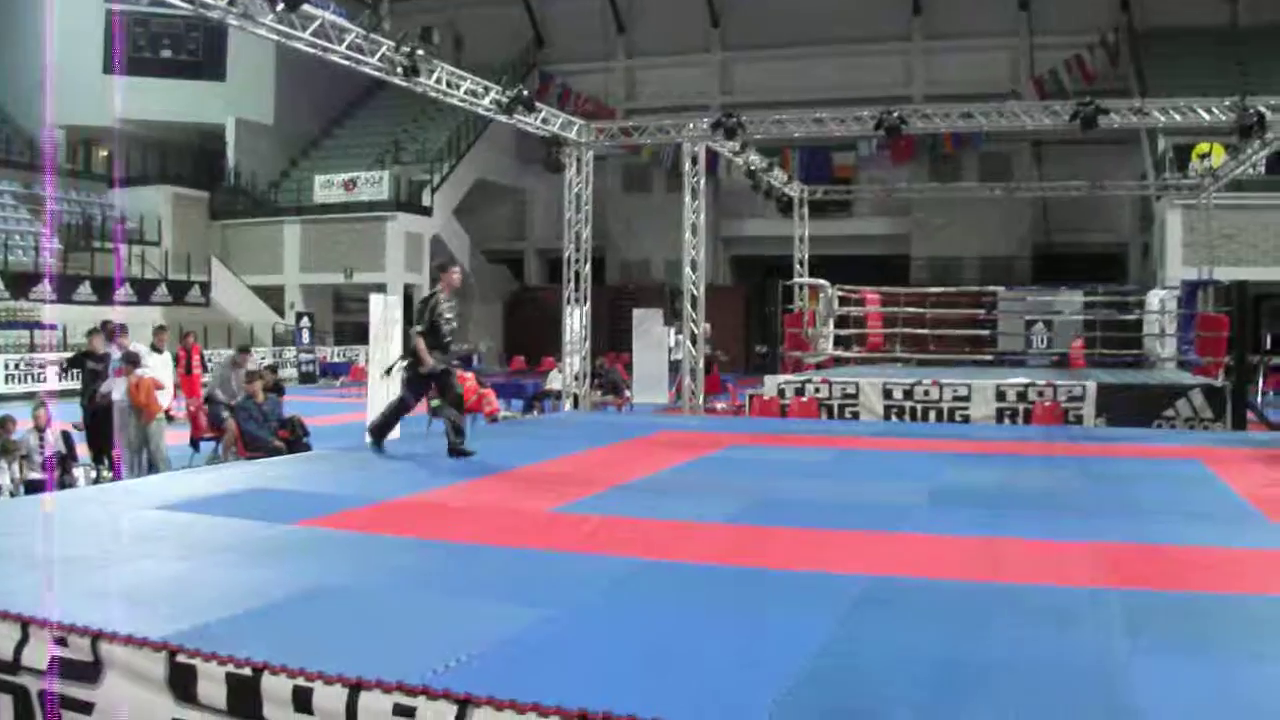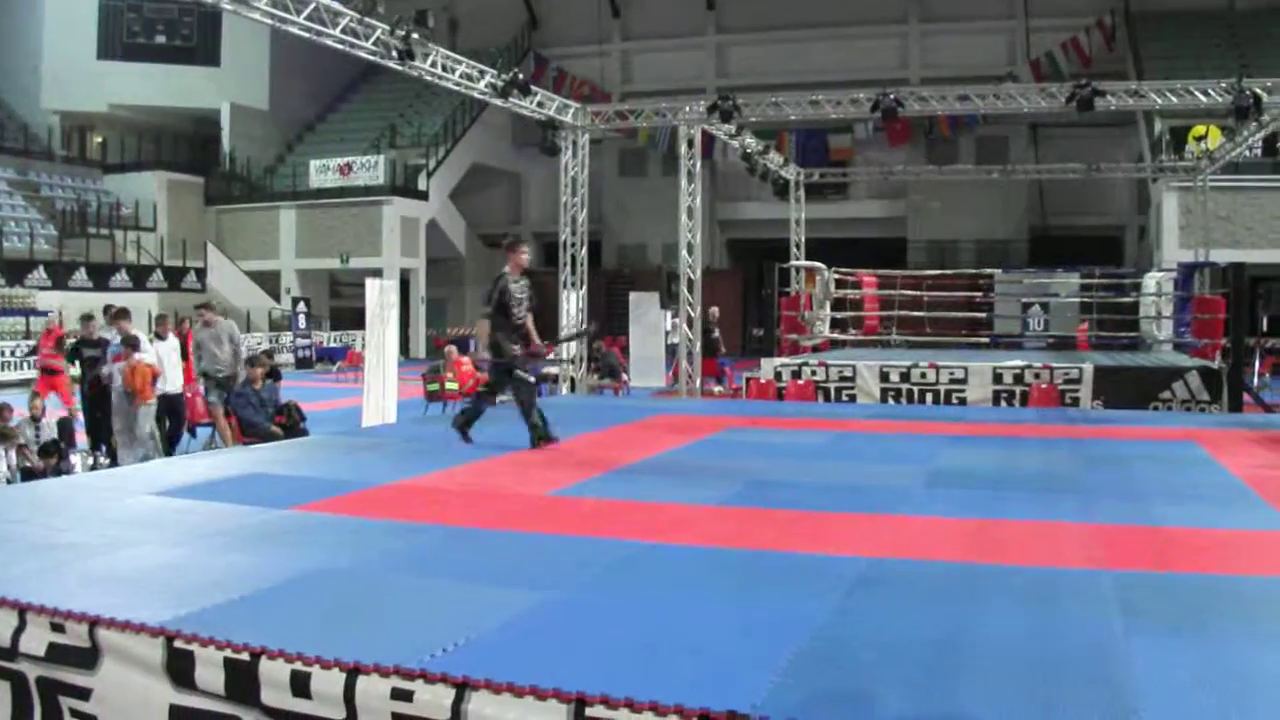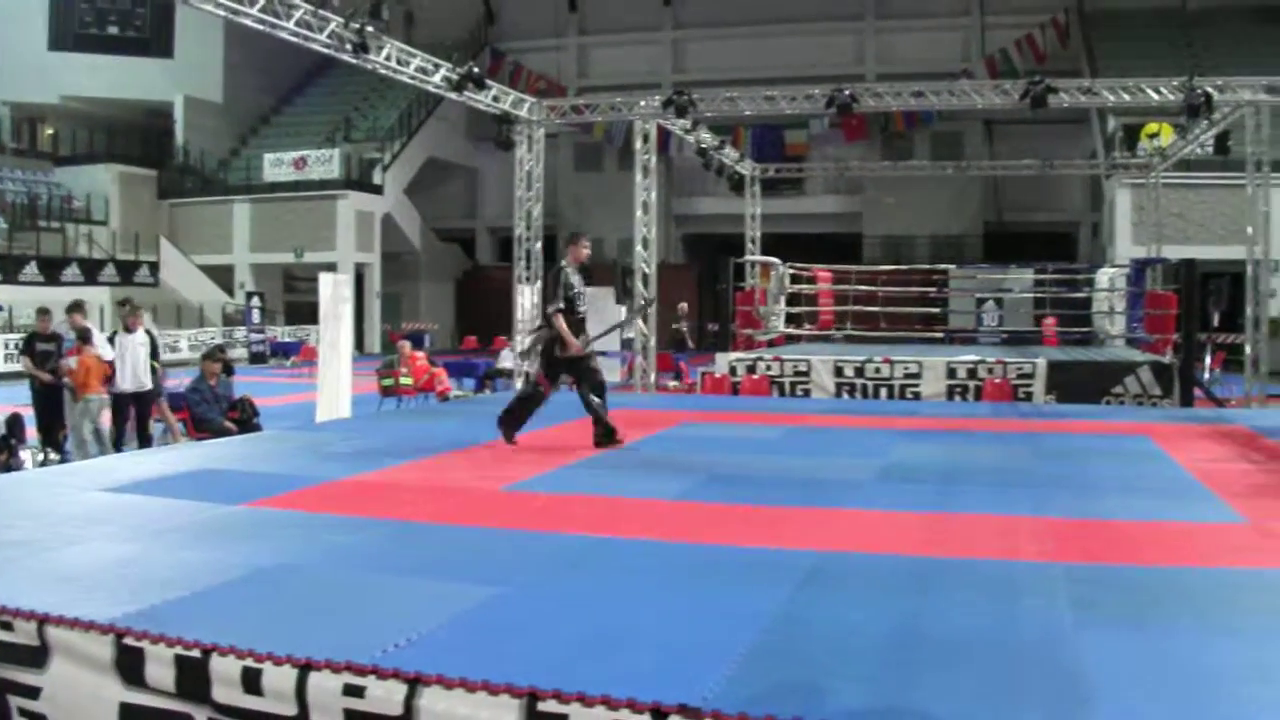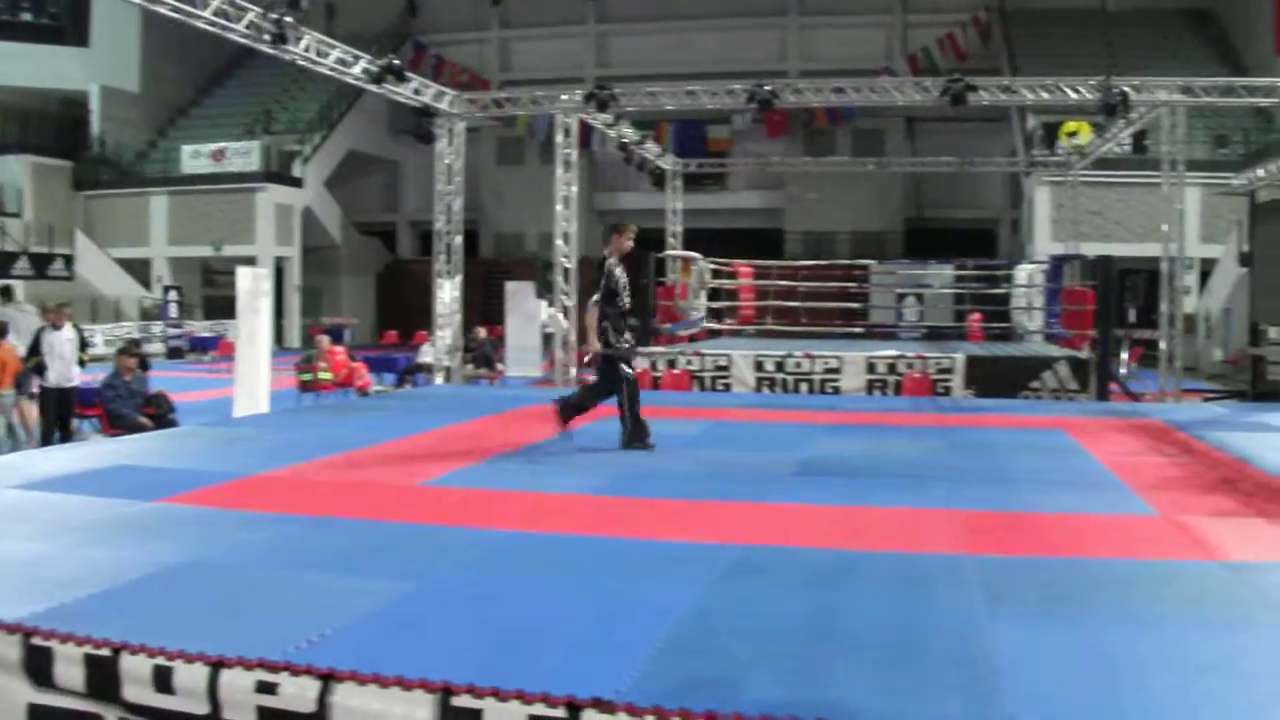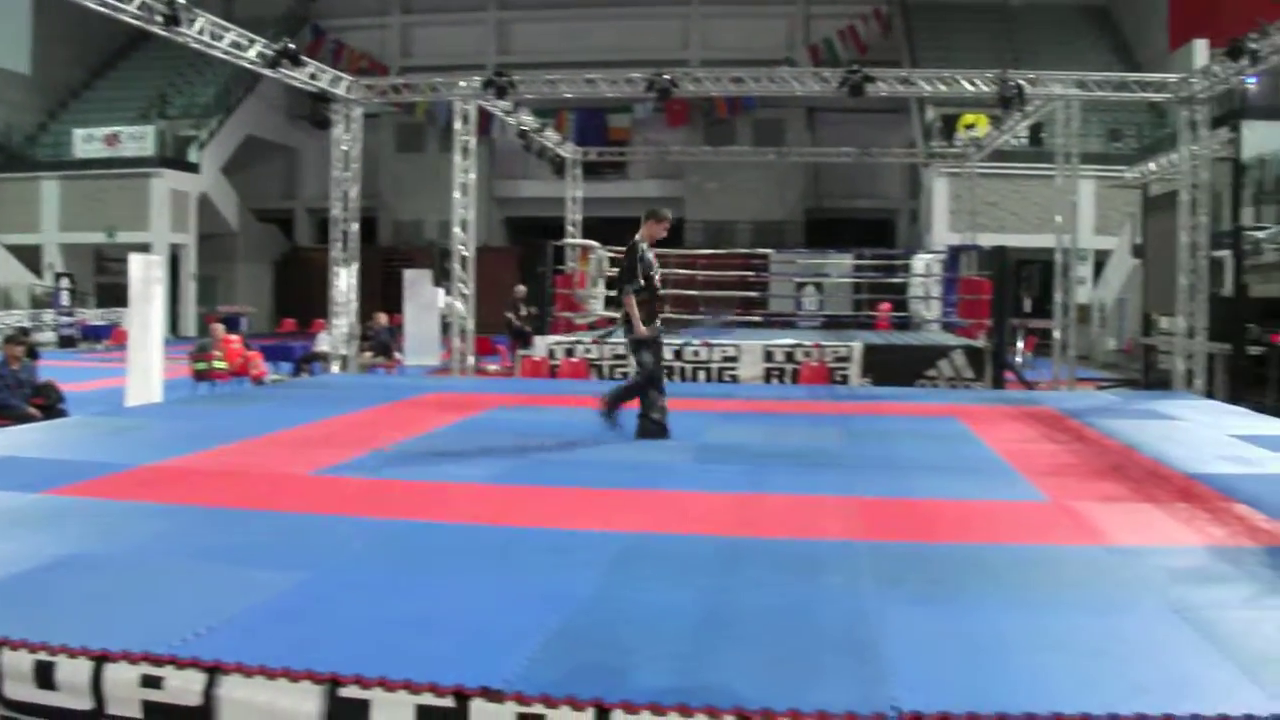
dt=0.5s
person 1, frame 1
left shoulder: (452, 301)
right shoulder: (431, 301)
right elbow: (416, 333)
right wrist: (427, 359)
left hip: (443, 360)
right hip: (425, 359)
left knee: (455, 399)
right knee: (407, 401)
left ankle: (456, 445)
right ankle: (378, 431)
person 1, frame 2
left shoulder: (524, 282)
right shoulder: (501, 282)
right elbow: (486, 317)
left wrist: (534, 339)
right wrist: (483, 348)
left hip: (516, 343)
right hip: (503, 343)
left knee: (493, 388)
right knee: (525, 385)
left ankle: (463, 421)
right ankle: (539, 434)
person 1, frame 3
left shoulder: (576, 274)
right shoulder: (559, 274)
right elbow: (553, 312)
right wrist: (570, 341)
left hip: (577, 342)
right hip: (560, 344)
left knee: (594, 384)
right knee: (540, 387)
left ankle: (605, 435)
right ankle: (509, 423)
person 1, frame 4
left shoulder: (617, 265)
right shoulder: (606, 266)
right elbow: (594, 305)
left wrist: (625, 332)
right wrist: (593, 338)
left hip: (615, 335)
right hip: (607, 336)
left knee: (606, 384)
right knee: (626, 383)
left ankle: (567, 408)
right ankle: (633, 436)
person 1, frame 5
left shoulder: (646, 249)
right shoulder: (636, 251)
right elbow: (629, 292)
right wrist: (638, 324)
left hip: (648, 321)
right hip: (638, 322)
left knee: (654, 373)
right knee: (649, 371)
left ankle: (652, 424)
right ankle: (611, 403)
